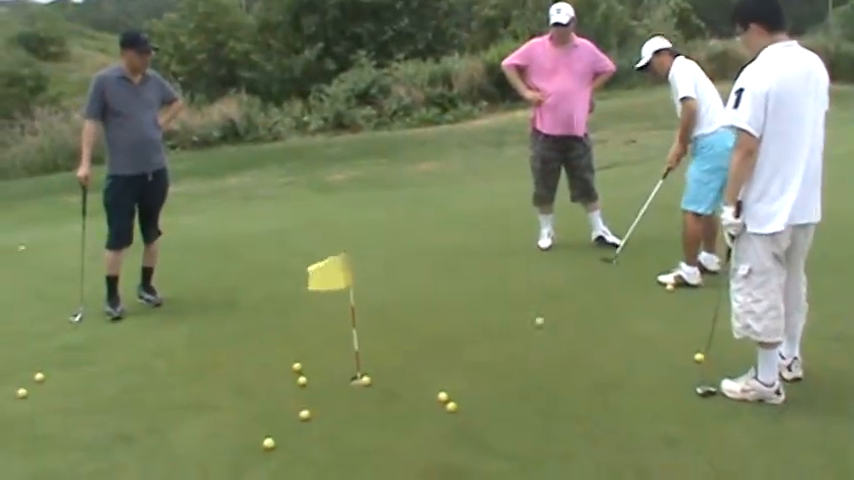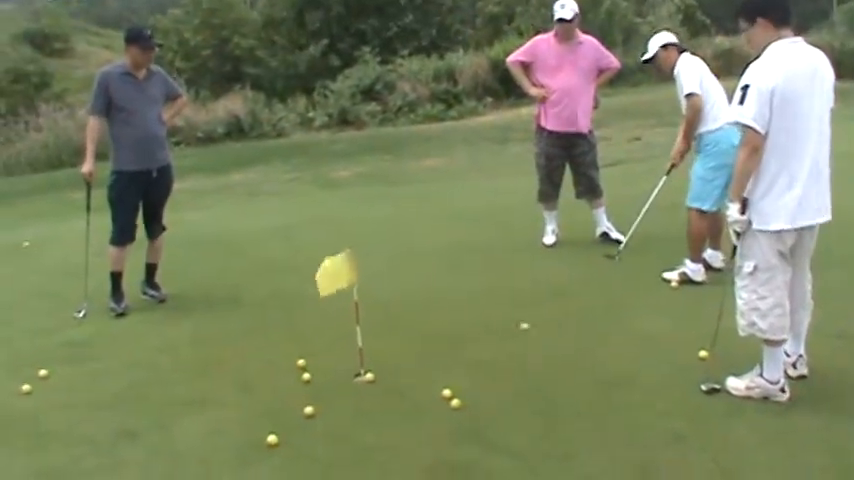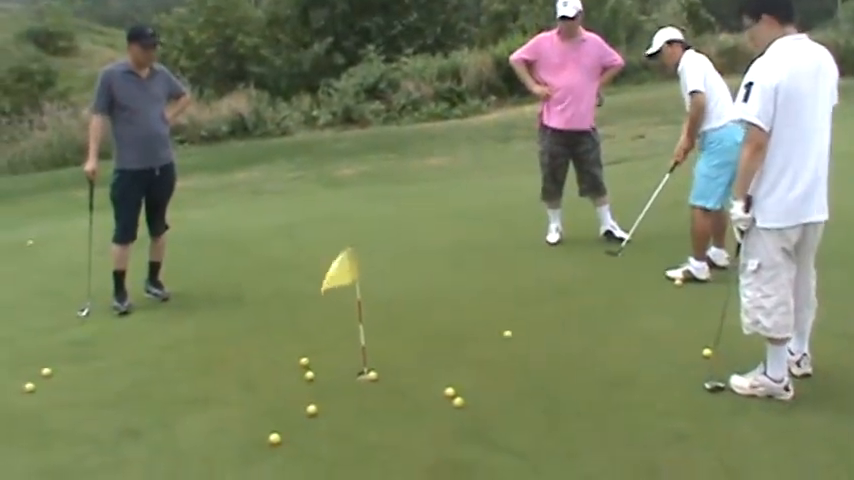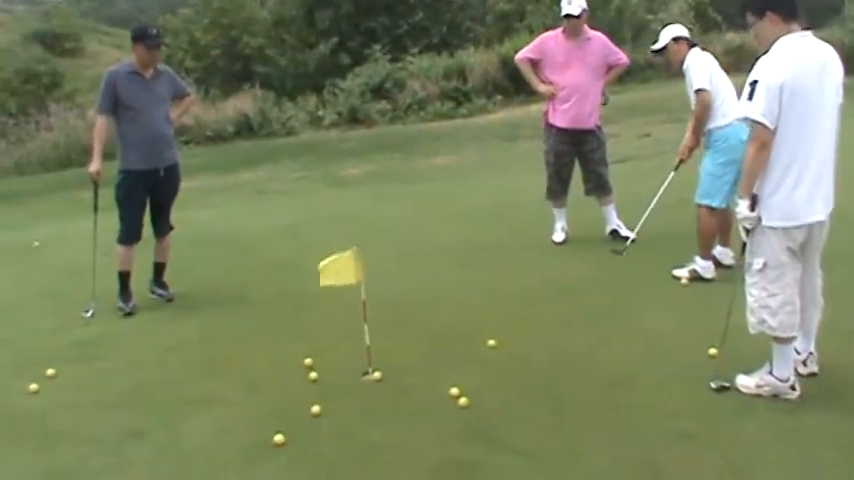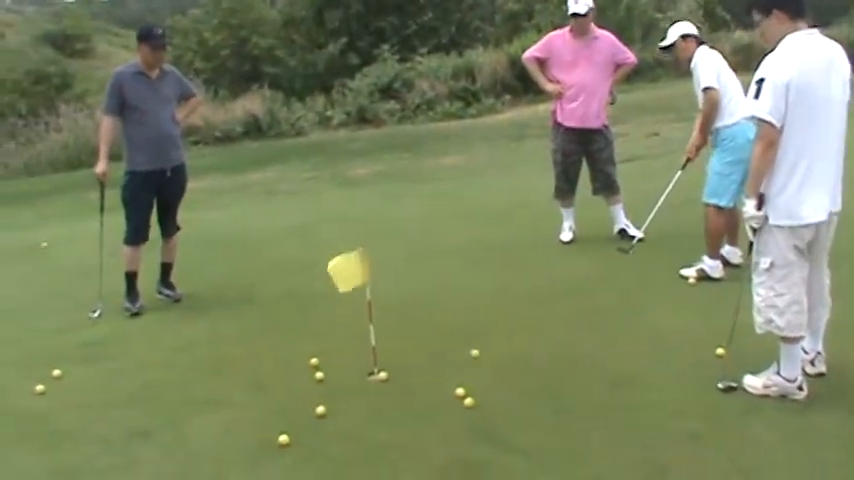
dt=0.1s
person 1, frame 1
left shoulder: (758, 74)
right shoulder: (815, 66)
left elbow: (746, 148)
right elbow: (810, 129)
left wrist: (729, 203)
left hip: (766, 205)
right hip: (805, 201)
left knee: (760, 291)
right knee: (792, 283)
left ankle: (766, 381)
right ankle: (789, 357)
person 1, frame 2
left shoulder: (763, 71)
right shoulder: (821, 62)
left elbow: (752, 145)
right elbow: (815, 127)
left wrist: (735, 200)
left hip: (771, 202)
right hip: (812, 198)
left knee: (765, 289)
right knee: (798, 279)
left ankle: (771, 378)
right ankle: (795, 354)
person 1, frame 3
left shoulder: (767, 68)
right shoulder: (825, 59)
left elbow: (756, 142)
right elbow: (820, 124)
left wrist: (739, 197)
left hip: (775, 200)
right hip: (813, 196)
left knee: (769, 286)
right knee: (802, 278)
left ankle: (776, 376)
right ankle: (799, 353)
person 1, frame 4
left shoulder: (772, 66)
right shoulder: (830, 57)
left elbow: (761, 141)
right elbow: (826, 123)
left wrist: (744, 196)
left hip: (781, 199)
right hip: (819, 193)
left knee: (775, 286)
right knee: (808, 276)
left ankle: (782, 376)
right ankle: (805, 352)
person 1, frame 5
left shoulder: (779, 63)
right shoulder: (838, 55)
left elbow: (768, 139)
right elbow: (835, 121)
left wrist: (751, 196)
left hip: (788, 198)
right hip: (828, 192)
left knee: (783, 285)
right knee: (816, 277)
left ankle: (789, 376)
right ankle: (813, 352)
person 2, frame 1
left shoulder: (154, 80)
right shoulder: (104, 81)
left elbow: (176, 102)
right elbow: (91, 122)
left wrist: (162, 121)
right wrist: (85, 163)
left hip: (156, 170)
right hip: (122, 173)
left knee: (151, 232)
right knee: (118, 237)
left ankle: (146, 285)
right ankle: (112, 296)
person 2, frame 2
left shoulder: (159, 76)
right shoulder: (108, 77)
left elbow: (181, 98)
right elbow: (96, 118)
left wrist: (167, 117)
right wrist: (89, 158)
left hip: (160, 166)
right hip: (126, 169)
left knee: (155, 228)
right knee: (121, 233)
left ankle: (150, 281)
right ankle: (116, 292)
person 2, frame 3
left shoulder: (162, 74)
right shoulder: (111, 76)
left elbow: (184, 96)
right elbow: (99, 117)
left wrist: (170, 115)
right wrist: (92, 157)
left hip: (163, 165)
right hip: (129, 168)
left knee: (158, 227)
right knee: (124, 231)
left ankle: (153, 280)
right ankle: (119, 291)
person 2, frame 4
left shoulder: (166, 75)
right shoulder: (115, 76)
left elbow: (189, 97)
right elbow: (103, 117)
left wrist: (174, 116)
right wrist: (97, 158)
left hip: (167, 165)
right hip: (134, 169)
left knee: (163, 227)
right knee: (129, 233)
left ankle: (158, 281)
right ankle: (124, 291)
person 2, frame 5
left shoulder: (172, 75)
right shoulder: (122, 77)
left elbow: (195, 97)
right elbow: (110, 118)
left wrist: (181, 115)
right wrist: (103, 159)
left hip: (174, 166)
right hip: (140, 169)
left knee: (170, 228)
right knee: (135, 234)
left ankle: (165, 281)
right ankle: (131, 292)
person 3, frame 1
left shoulder: (680, 69)
right shoulder: (684, 71)
left elbow: (690, 107)
right elbow: (686, 116)
left wrist: (681, 145)
right wrist: (676, 148)
left hip: (712, 143)
right hip: (720, 141)
left knee: (693, 209)
right knee: (706, 206)
left ankle: (689, 271)
right ankle: (709, 258)
person 3, frame 2
left shoulder: (686, 65)
right shoulder: (689, 67)
left elbow: (696, 104)
right elbow: (690, 114)
left wrist: (685, 141)
right wrist: (679, 145)
left hip: (716, 140)
right hip: (725, 138)
left knee: (698, 206)
right knee: (711, 203)
left ankle: (694, 268)
right ankle: (713, 255)
person 3, frame 3
left shoulder: (690, 62)
right shoulder: (693, 64)
left elbow: (699, 102)
right elbow: (694, 111)
left wrist: (689, 139)
right wrist: (683, 141)
left hip: (720, 138)
right hip: (728, 136)
left knee: (701, 204)
right knee: (715, 201)
left ankle: (697, 266)
right ankle: (717, 253)
person 3, frame 4
left shoulder: (695, 60)
right shoulder: (699, 62)
left elbow: (705, 100)
right elbow: (699, 108)
left wrist: (693, 137)
right wrist: (688, 139)
left hip: (725, 136)
right hip: (733, 134)
left knee: (707, 203)
right knee: (720, 199)
left ankle: (703, 265)
right ankle: (723, 252)
person 3, frame 5
left shoulder: (703, 58)
right shoulder: (705, 60)
left elbow: (712, 98)
right elbow: (706, 107)
left wrist: (701, 136)
right wrist: (695, 138)
left hip: (733, 135)
right hip: (740, 133)
left knee: (715, 202)
right knee: (728, 198)
left ankle: (711, 264)
right ankle: (731, 251)
person 4, frame 1
left shoulder: (587, 49)
right shoulder: (535, 47)
left elbow: (608, 68)
right elbow: (508, 64)
left wrist: (590, 89)
right wrist: (525, 91)
left hip: (576, 129)
right hip: (545, 130)
left knee: (586, 184)
right knee: (544, 185)
left ankle: (599, 230)
right ankle: (546, 230)
person 4, frame 2
left shoulder: (591, 45)
right shoulder: (540, 44)
left elbow: (613, 65)
right elbow: (513, 61)
left wrist: (594, 85)
right wrist: (530, 88)
left hip: (581, 126)
right hip: (550, 126)
left knee: (591, 181)
right knee: (548, 182)
left ankle: (603, 226)
right ankle: (551, 227)
person 4, frame 3
left shoulder: (595, 43)
right shoulder: (543, 42)
left elbow: (617, 63)
right elbow: (516, 59)
left wrist: (598, 83)
right wrist: (533, 86)
left hip: (584, 125)
right hip: (553, 125)
left knee: (594, 179)
right knee: (552, 180)
left ankle: (607, 224)
right ankle: (554, 226)
person 4, frame 4
left shoulder: (599, 41)
right shoulder: (548, 41)
left elbow: (622, 62)
right elbow: (521, 58)
left wrist: (603, 82)
right wrist: (539, 85)
left hip: (589, 124)
right hip: (558, 123)
left knee: (600, 178)
right knee: (557, 180)
left ankle: (613, 224)
right ankle: (560, 225)
person 4, frame 5
left shoulder: (607, 40)
right shoulder: (554, 40)
left elbow: (629, 61)
right elbow: (528, 57)
left wrist: (610, 83)
right wrist: (546, 84)
left hip: (597, 122)
right hip: (566, 123)
left knee: (608, 177)
right knee: (565, 179)
left ankle: (621, 223)
right ankle: (568, 224)
